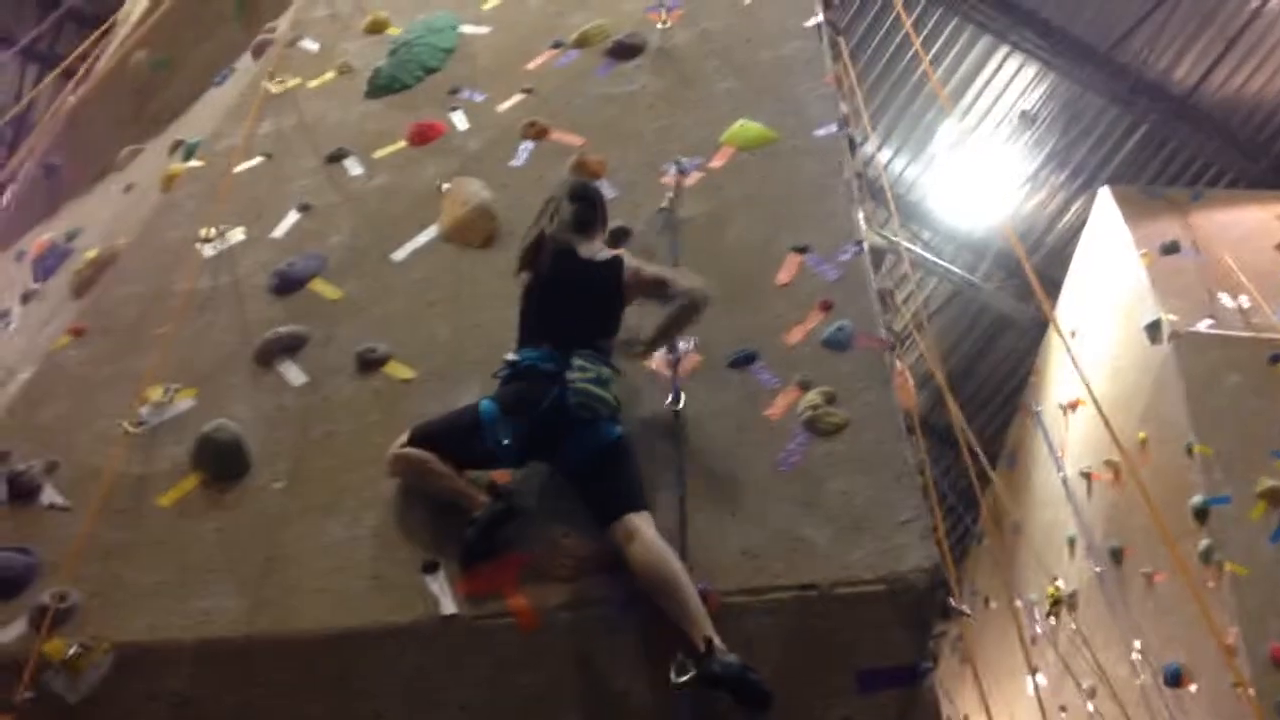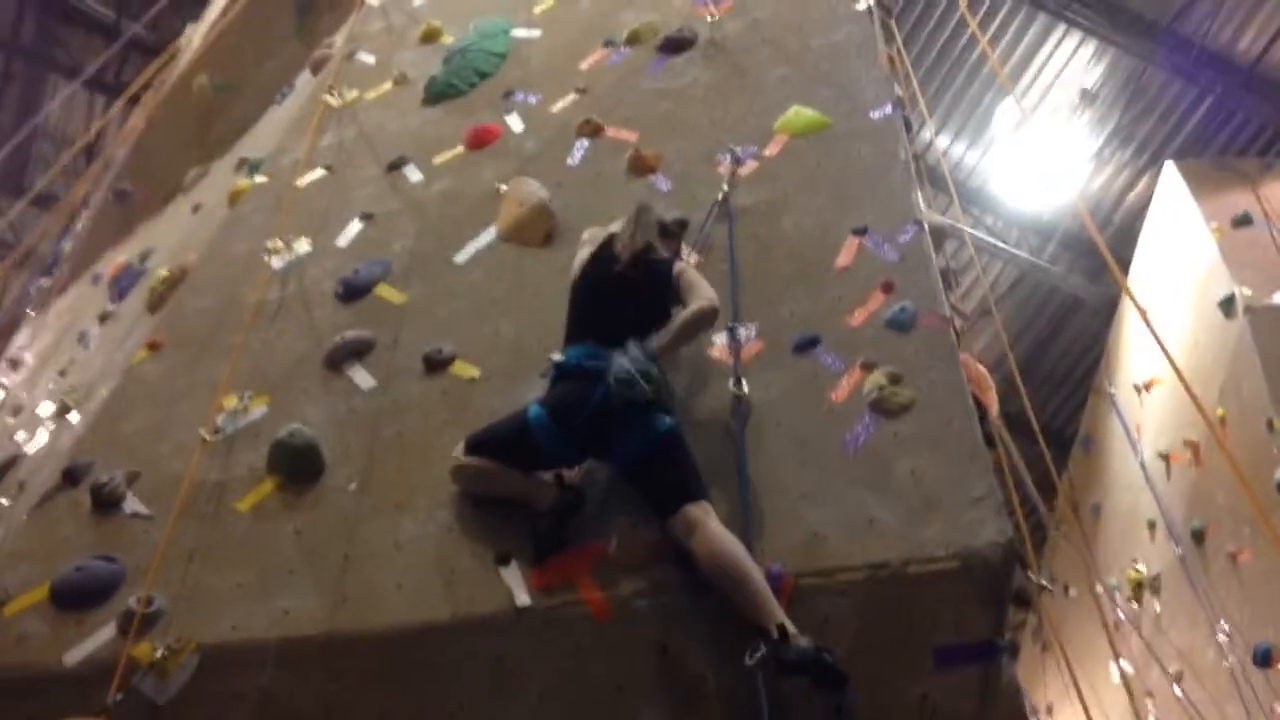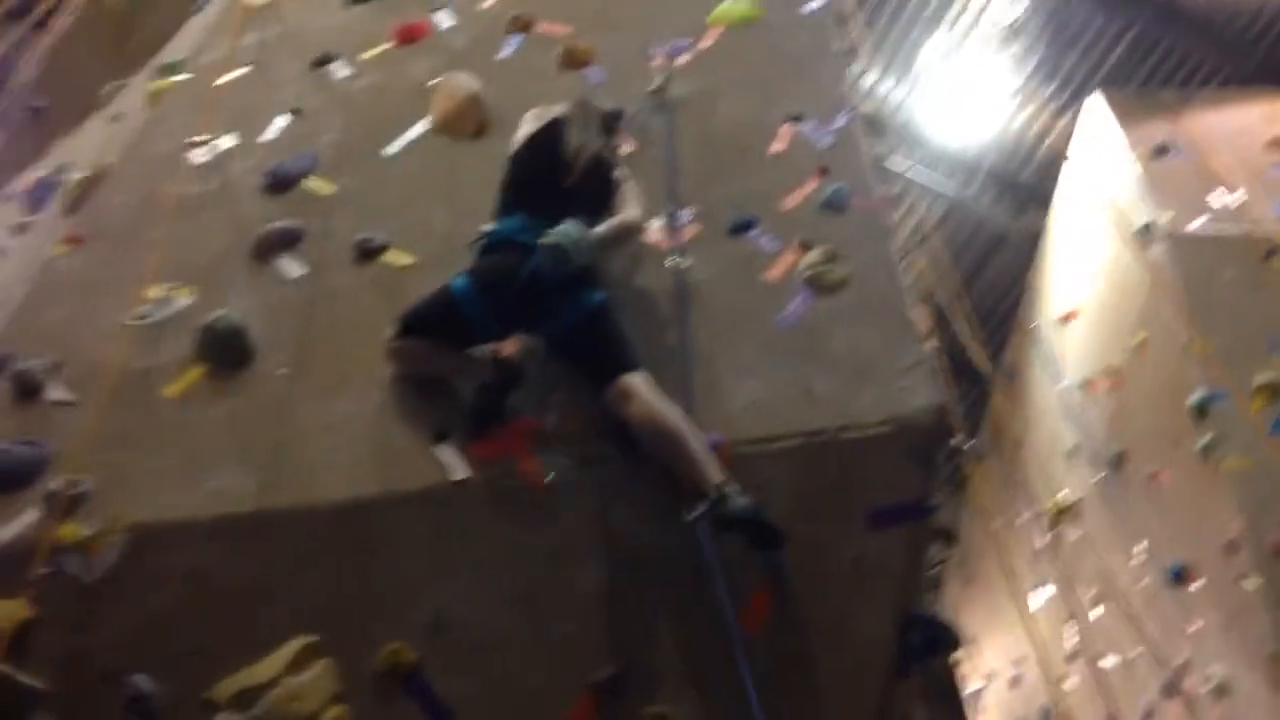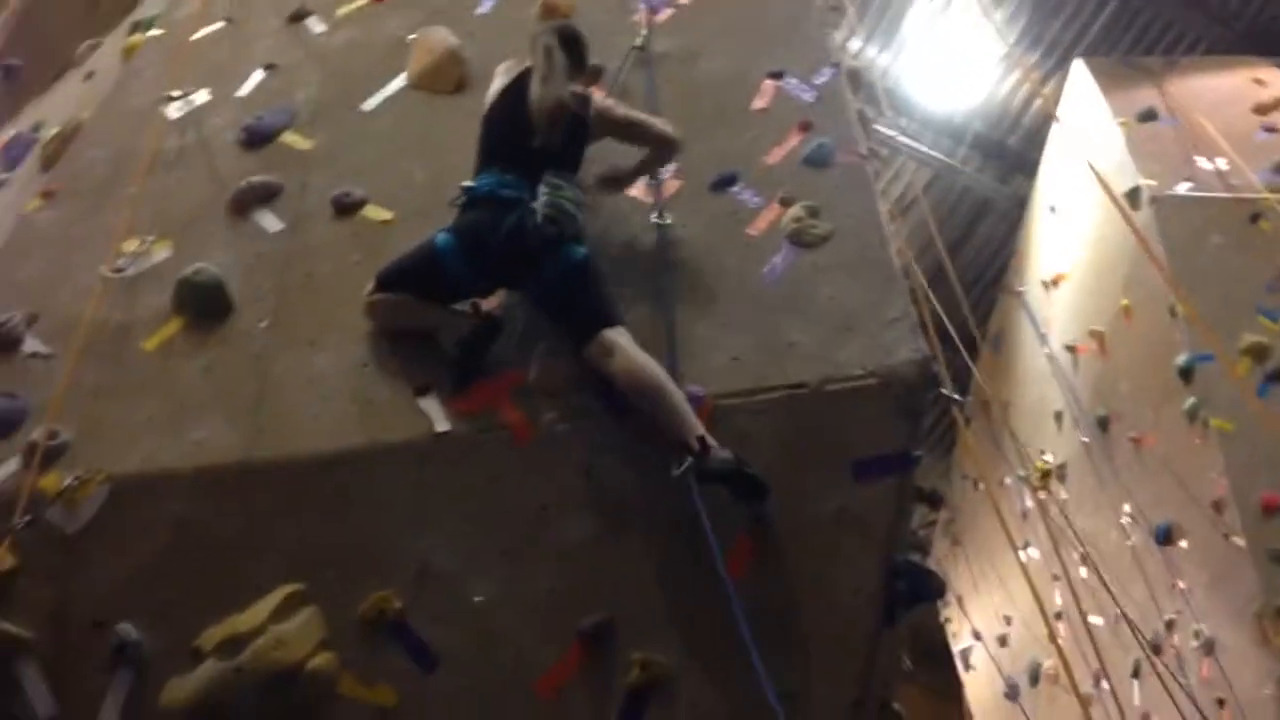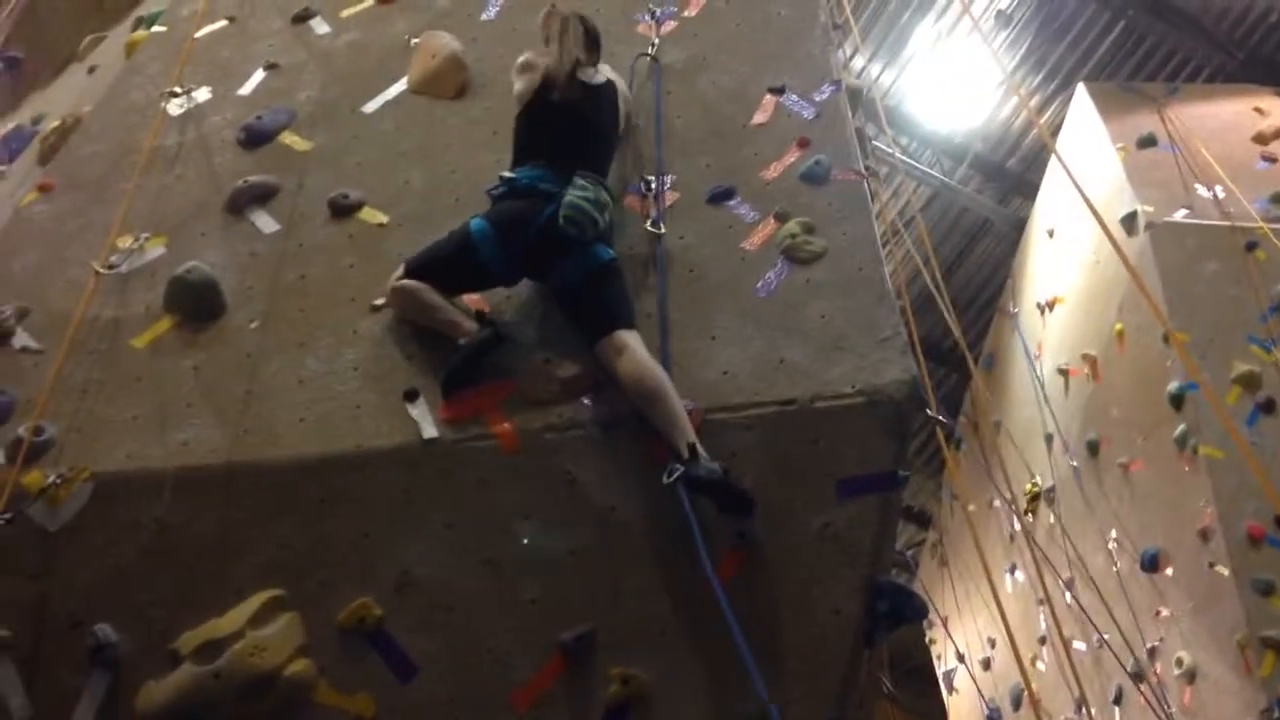
dt=1s
person 1, frame 1
left shoulder: (538, 253)
right shoulder: (625, 269)
right elbow: (693, 295)
right wrist: (651, 341)
left hip: (526, 400)
right hip: (590, 413)
left knee: (404, 454)
right knee: (637, 530)
left ankle: (483, 506)
right ankle: (712, 651)
person 1, frame 2
left shoulder: (593, 250)
right shoulder: (674, 269)
right elbow: (707, 306)
left wrist: (628, 227)
right wrist: (651, 351)
left hip: (572, 398)
right hip: (636, 406)
left knee: (465, 465)
right knee: (698, 521)
left ankle: (550, 495)
right ankle: (785, 636)
person 1, frame 3
left shoulder: (537, 125)
right shoulder: (613, 171)
right elbow: (631, 220)
left wrist: (571, 112)
right wrist: (587, 240)
left hip: (502, 269)
right hip: (566, 281)
left knee: (402, 346)
right knee: (632, 390)
left ankle: (493, 369)
right ankle: (724, 495)
person 1, frame 4
left shoulder: (506, 78)
right shoulder: (590, 110)
right elbow: (668, 139)
right wrist: (623, 178)
left hip: (482, 227)
right hip: (549, 238)
left knee: (380, 302)
right knee: (612, 346)
left ankle: (467, 326)
right ankle: (707, 451)
person 1, frame 5
left shoulder: (530, 70)
right shoulder: (617, 92)
left wrist: (554, 36)
right wrist: (592, 60)
left hip: (519, 217)
right hip: (583, 231)
left knee: (402, 287)
right knee: (624, 346)
left ankle: (472, 334)
right ankle: (696, 458)
